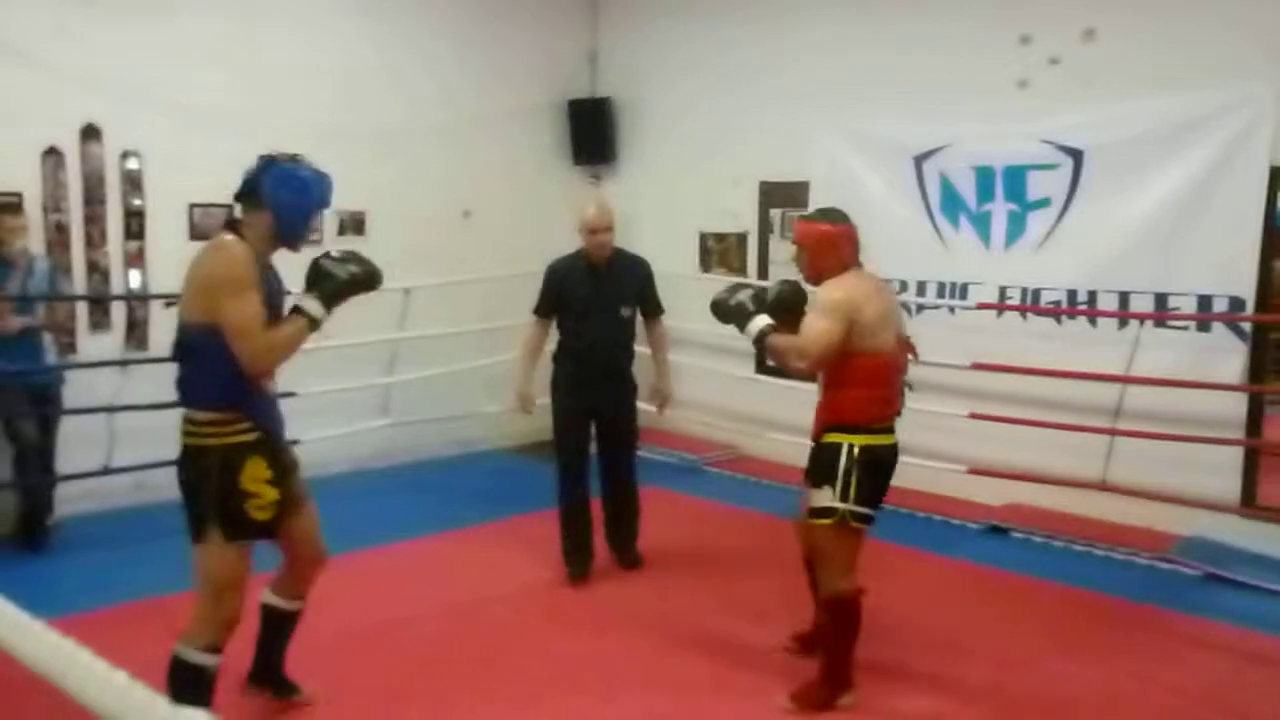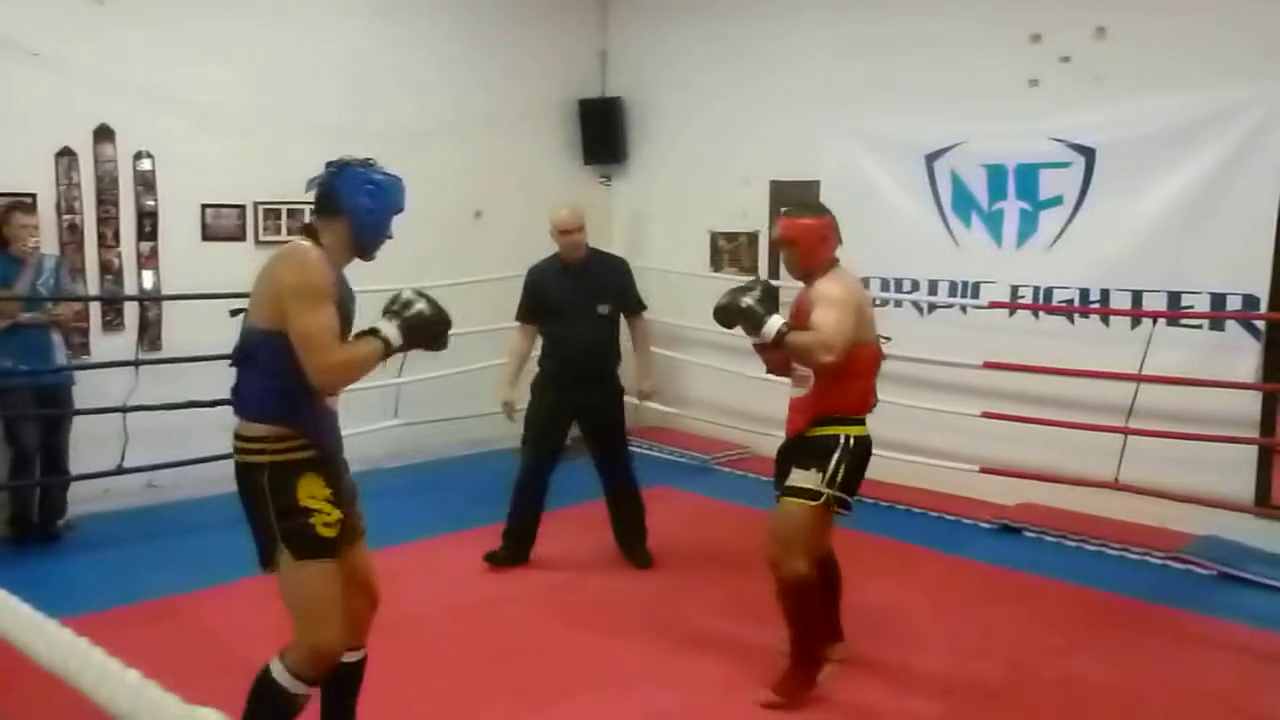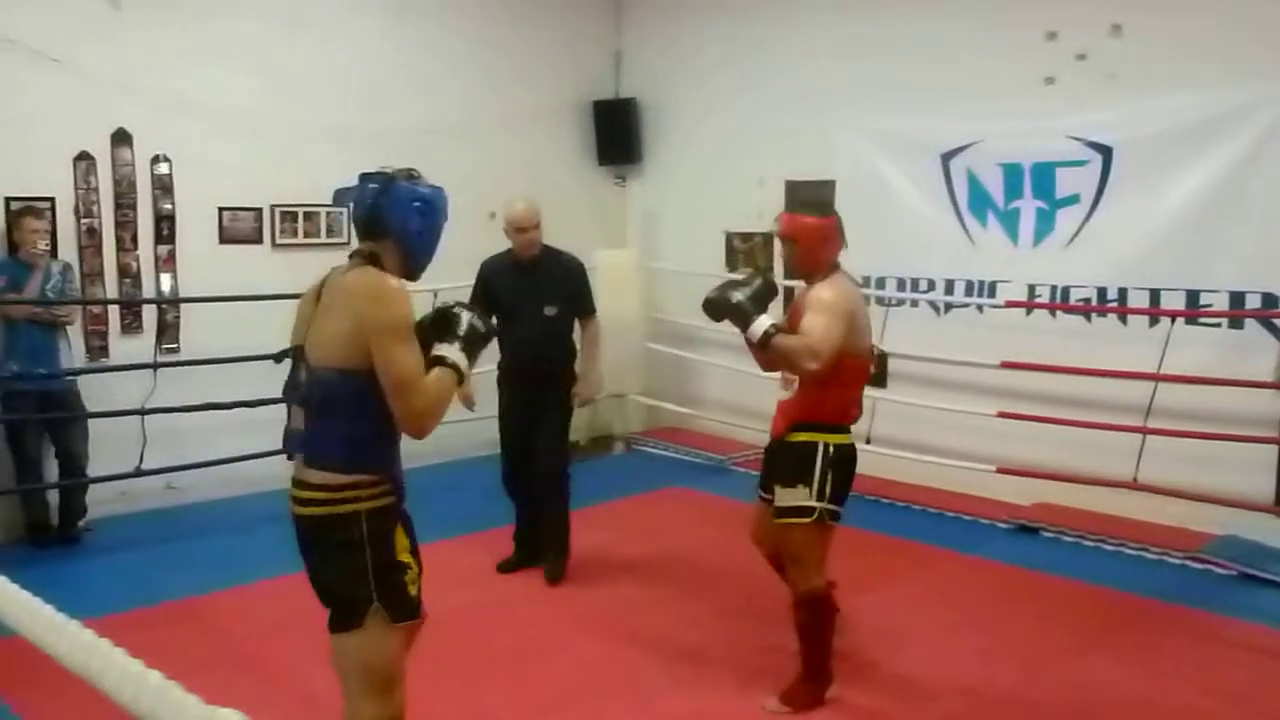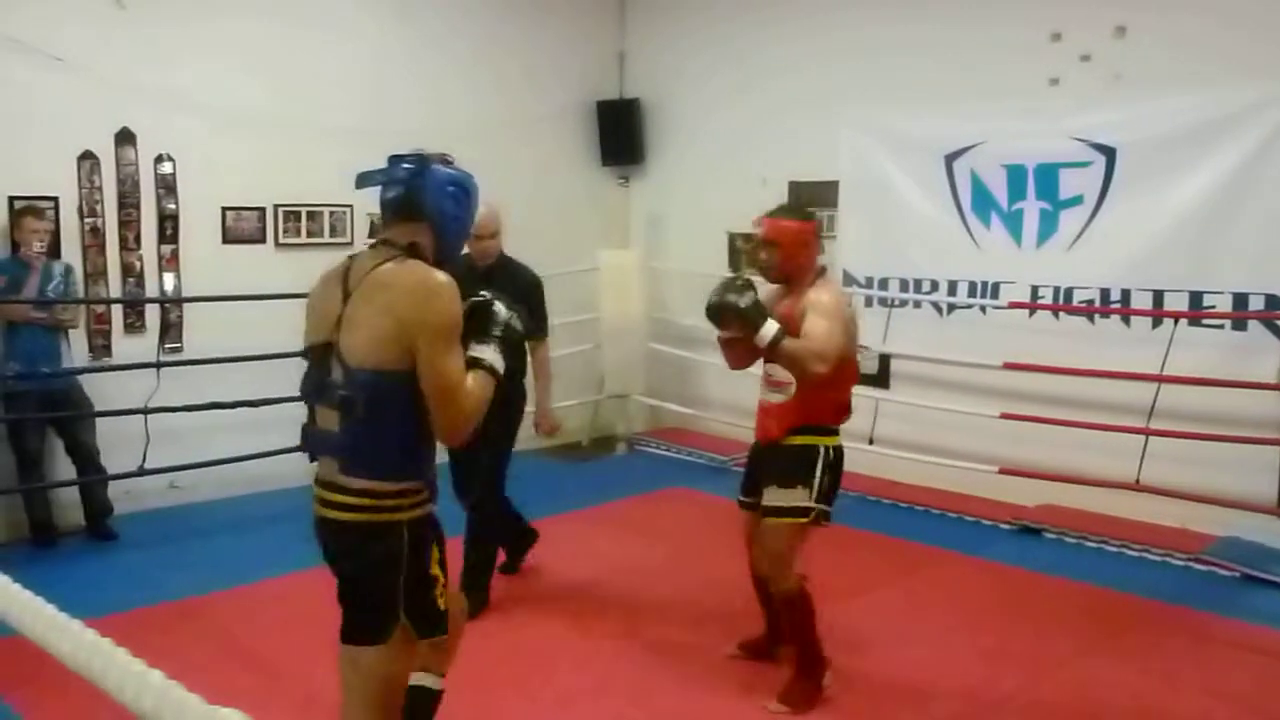
dt=0.4s
person 1, frame 1
left shoulder: (256, 261)
right shoulder: (226, 257)
right elbow: (259, 356)
left wrist: (321, 297)
right wrist: (316, 301)
left hip: (259, 435)
right hip: (221, 445)
left knee: (308, 554)
right knee: (219, 607)
left ankle: (267, 670)
person 1, frame 2
left shoulder: (322, 270)
right shoulder: (302, 264)
right elbow: (327, 373)
left wrist: (389, 331)
right wrist: (394, 330)
left hip: (315, 455)
right hip: (278, 466)
left knee: (361, 600)
right knee: (319, 641)
person 1, frame 3
left shoulder: (325, 290)
right shoulder: (383, 294)
right elbow: (416, 418)
left wrist: (420, 343)
right wrist: (454, 350)
left hip: (324, 500)
right hip: (355, 513)
left knee: (400, 625)
person 1, frame 4
left shoulder: (331, 284)
right shoulder: (427, 288)
right elbow: (453, 426)
right wrist: (488, 348)
left hip: (337, 506)
right hip: (387, 521)
left knee: (444, 621)
person 2, frame 1
left shoulder: (837, 294)
right shoulder: (874, 291)
left elbow: (801, 358)
left wrist: (753, 319)
right wrist: (789, 315)
left hip: (852, 446)
right hip: (869, 439)
left knee: (834, 564)
right knee: (811, 536)
left ankle: (835, 682)
right ankle: (827, 631)
person 2, frame 2
left shoulder: (835, 290)
right shoulder: (814, 293)
left elbow: (824, 353)
right elbow: (784, 363)
left wrist: (763, 321)
right wrist: (759, 326)
left hip: (835, 440)
right hip: (810, 435)
left knee: (785, 549)
right knee: (810, 543)
left ankle: (804, 665)
right ankle: (827, 635)
person 2, frame 3
left shoulder: (831, 295)
right shoulder: (818, 293)
left elbow: (809, 359)
right elbow: (775, 360)
left wrist: (752, 321)
right wrist: (753, 317)
left hip: (817, 447)
right hip: (796, 439)
left knee: (802, 563)
right knee: (767, 537)
left ankle: (815, 679)
right ankle: (822, 615)
person 2, frame 4
left shoulder: (824, 300)
right shoulder: (780, 296)
left elbow: (816, 363)
right elbow: (739, 359)
left wrist: (760, 324)
right wrist: (732, 322)
left hip: (807, 449)
right hip: (771, 442)
left knee: (778, 565)
right knee: (757, 551)
left ankle: (810, 671)
right ankle: (776, 634)
person 3, frame 1
left shoulder: (637, 269)
right shoulder: (562, 272)
left elbow: (654, 324)
right elbow: (541, 325)
left wrist: (663, 376)
right wrist: (524, 379)
left hip: (617, 383)
right hip: (571, 383)
left knee: (620, 468)
right knee: (572, 470)
left ankle: (624, 542)
right ankle: (577, 555)
person 3, frame 2
left shoulder: (615, 269)
right shoulder: (540, 276)
left elbow: (637, 322)
right elbow: (526, 332)
left wrist: (645, 373)
right wrist: (508, 384)
left hip: (602, 386)
right hip: (553, 384)
left knee: (616, 466)
right knee: (534, 465)
left ankle: (633, 541)
right ankle: (515, 545)
person 3, frame 3
left shoulder: (568, 267)
right shoulder: (492, 271)
left elbow: (589, 323)
left wrist: (588, 376)
left hip: (556, 384)
right hip: (513, 384)
left knee: (551, 468)
right knee: (517, 470)
left ankle: (555, 550)
right ankle: (528, 547)
person 3, frame 4
left shoulder: (523, 281)
right shoulder: (451, 276)
left elbow: (539, 344)
left wrist: (545, 405)
left hip: (502, 399)
left knee: (485, 491)
right knee: (468, 484)
left ankle: (475, 587)
right ankle: (520, 537)
person 4, frame 1
left shoulder: (44, 266)
left elbow: (60, 318)
left hip: (44, 372)
left knee: (45, 450)
left ankle: (36, 521)
right ankle: (33, 521)
person 4, frame 2
left shoulder: (54, 265)
left elbow: (65, 314)
right wrist: (27, 267)
left hip: (54, 373)
left knee: (56, 452)
left ankle: (50, 520)
person 4, frame 3
left shoulder: (62, 269)
left elbow: (70, 315)
left wrist: (32, 312)
right wrist: (37, 269)
left hip: (59, 377)
left knee: (74, 454)
right knee: (28, 458)
left ankle: (70, 522)
right ankle: (38, 527)
person 4, frame 4
left shoulder: (63, 270)
left elbow: (73, 318)
left wrist: (32, 314)
right wrist: (34, 271)
left hip: (60, 375)
left knee: (86, 448)
right knee: (30, 457)
left ankle: (98, 518)
right ankle: (42, 526)
